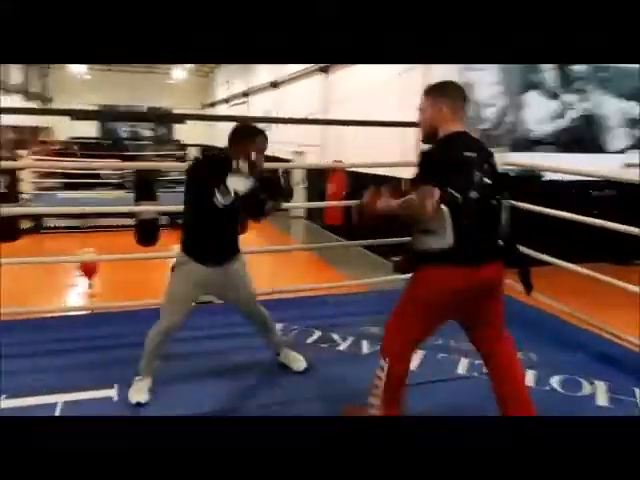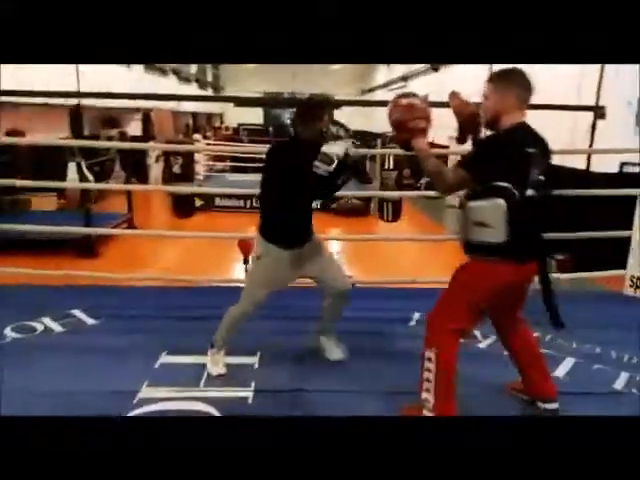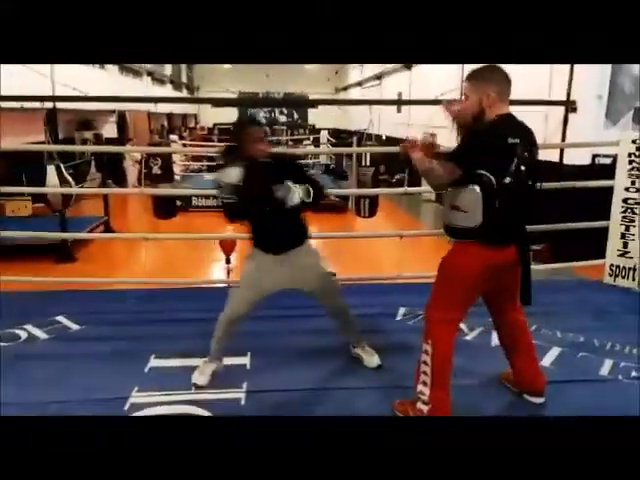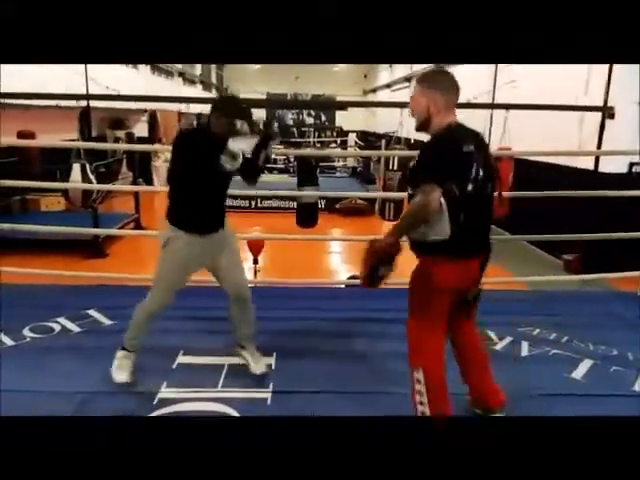
dt=0.7s
person 1, frame 1
left shoulder: (438, 155)
right shoulder: (481, 153)
left elbow: (424, 209)
left wrist: (386, 205)
right wrist: (402, 202)
left hip: (444, 271)
right hip: (488, 267)
left knee: (398, 341)
right knee: (498, 349)
left ankle: (379, 411)
right ankle: (521, 412)
person 1, frame 2
left shoulder: (499, 145)
right shoulder: (536, 145)
left elbow: (446, 182)
left wrist: (419, 143)
left hip: (493, 262)
right hip: (524, 259)
left knee: (442, 328)
right knee: (509, 320)
left ankle: (438, 411)
right ankle: (542, 390)
person 1, frame 3
left shoulder: (483, 136)
right shoulder: (524, 135)
left elbow: (442, 178)
left wrist: (416, 154)
right wrist: (465, 126)
left hip: (476, 248)
right hip: (511, 245)
left knee: (440, 320)
right knee: (509, 311)
left ankle: (431, 407)
right ankle: (531, 382)
person 1, frame 4
left shoulder: (438, 147)
right shoulder: (474, 141)
left elbow: (427, 203)
left wrist: (391, 238)
left hip: (443, 260)
right hip: (474, 254)
left knee: (424, 339)
right knee: (463, 325)
left ankle: (437, 412)
right ankle: (489, 401)
person 2, frame 1
left shoulder: (248, 176)
right shoulder: (202, 169)
left elbow: (256, 212)
right elbow: (204, 210)
left wrist: (269, 199)
right wrist: (237, 185)
left hip: (229, 261)
right hip: (194, 262)
left knee: (255, 312)
right knee: (168, 324)
left ankle: (281, 350)
right ankle: (143, 376)
person 2, frame 2
left shoulder: (311, 150)
right shoulder: (281, 152)
left elbow: (328, 189)
right elbow: (317, 188)
left hip: (305, 241)
right hip: (275, 245)
left knee: (341, 287)
right knee: (247, 305)
left ankle: (325, 335)
right ankle: (217, 347)
person 2, frame 3
left shoulder: (285, 165)
right shoulder: (236, 172)
left elbow: (318, 194)
right elbow: (233, 215)
left wrist: (299, 193)
right wrist: (229, 185)
left hip: (298, 251)
right hip: (264, 254)
left knee: (335, 303)
right knee: (233, 312)
left ankle: (358, 344)
right ankle: (213, 358)
person 2, frame 4
left shoulder: (229, 142)
right shoulder: (188, 141)
left elbow: (251, 175)
right elbow: (202, 179)
left wrist: (261, 145)
right wrist: (237, 148)
left hip: (217, 232)
right hip: (184, 234)
left knee: (241, 292)
right knee: (157, 299)
left ankle: (246, 346)
right ankle: (127, 350)
